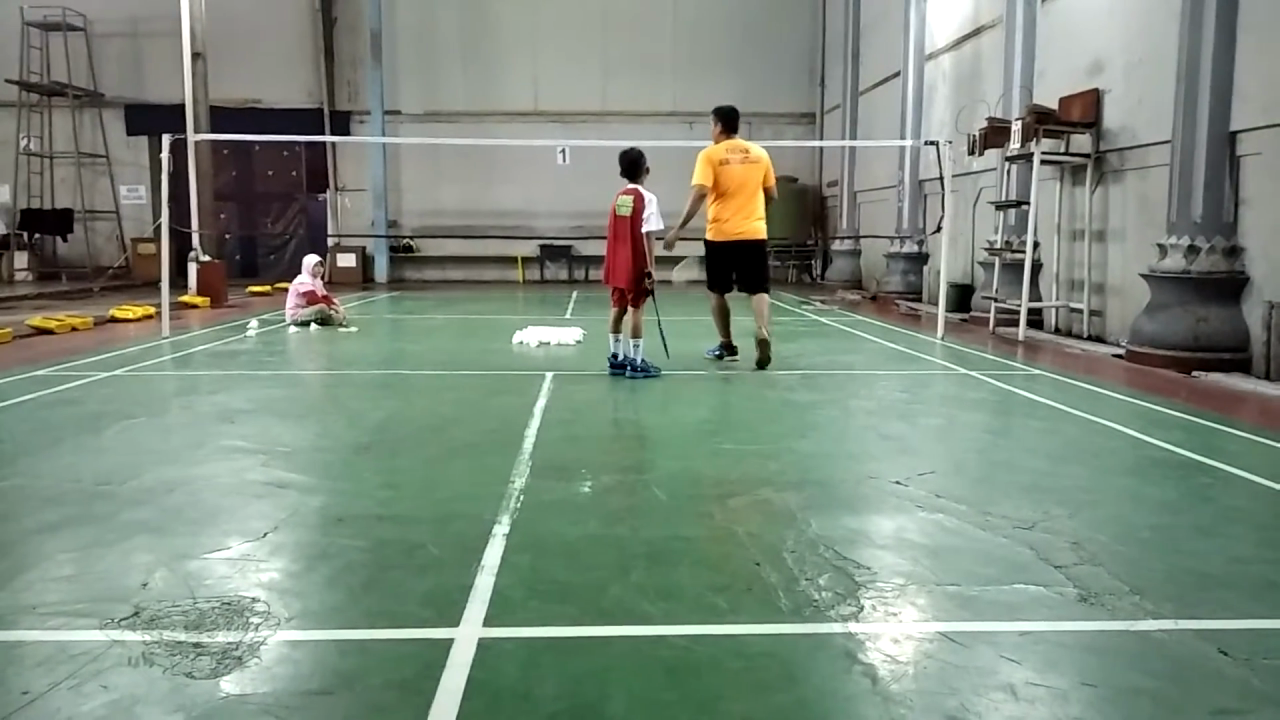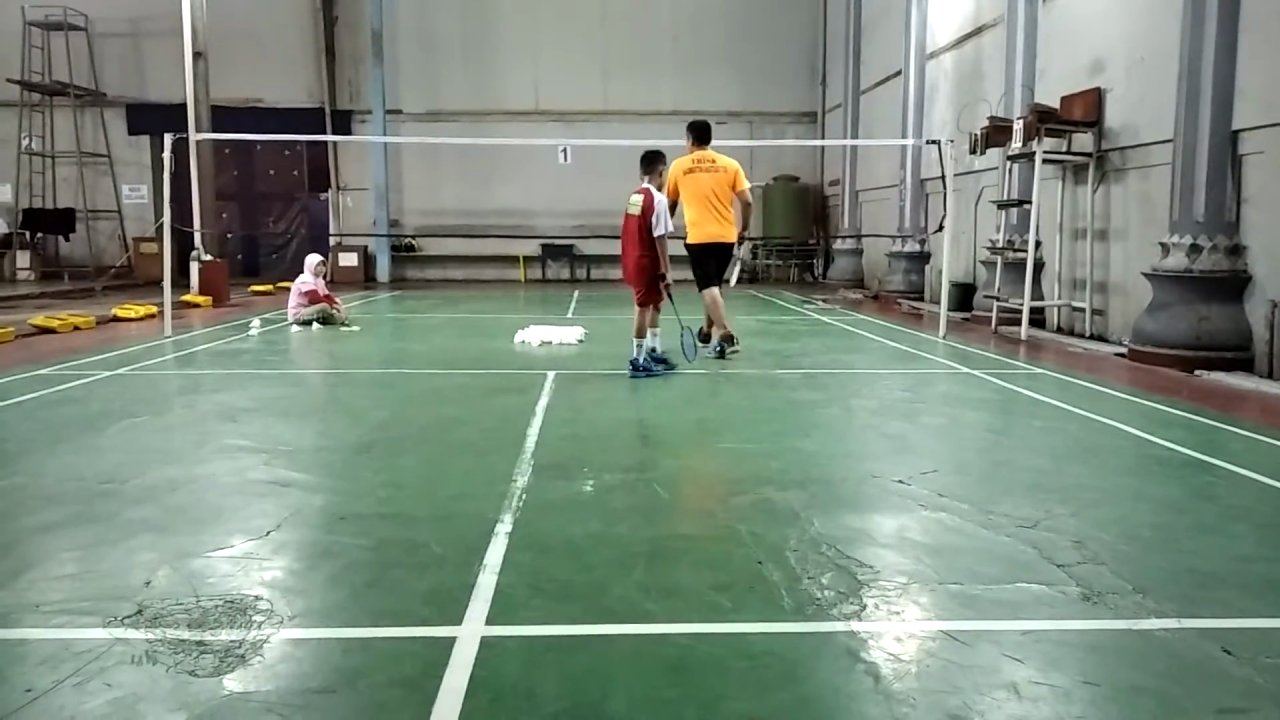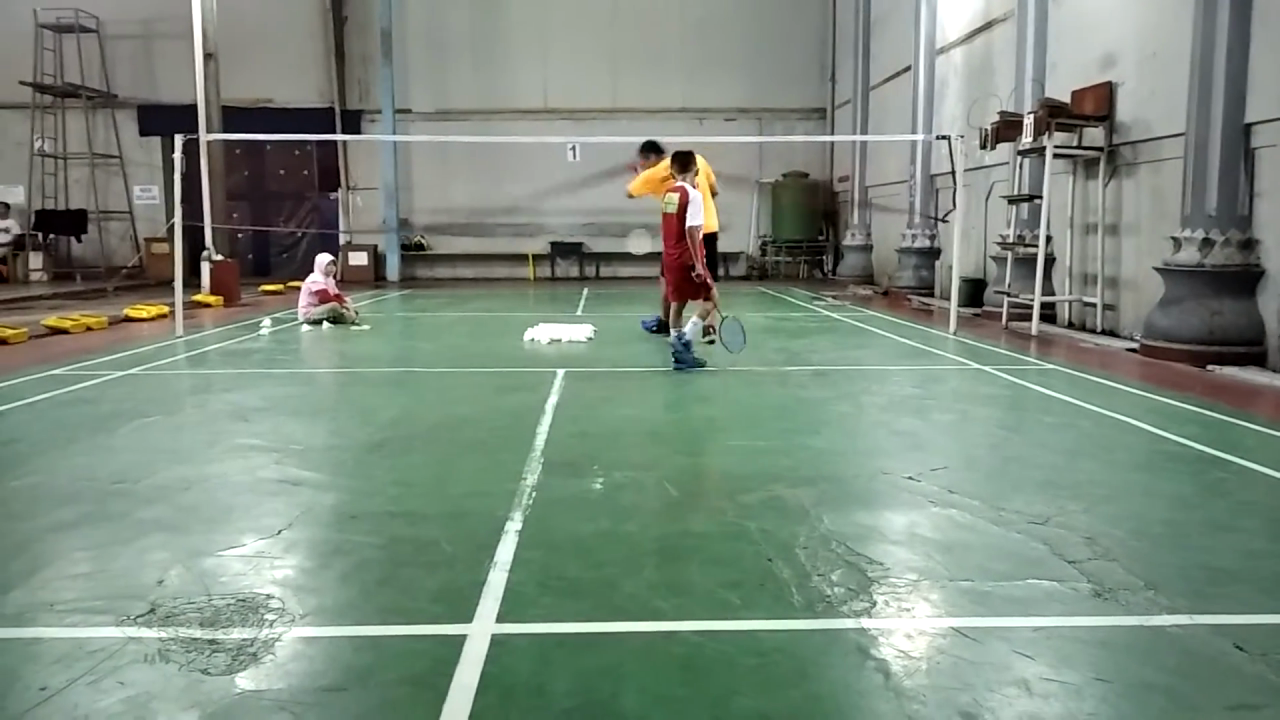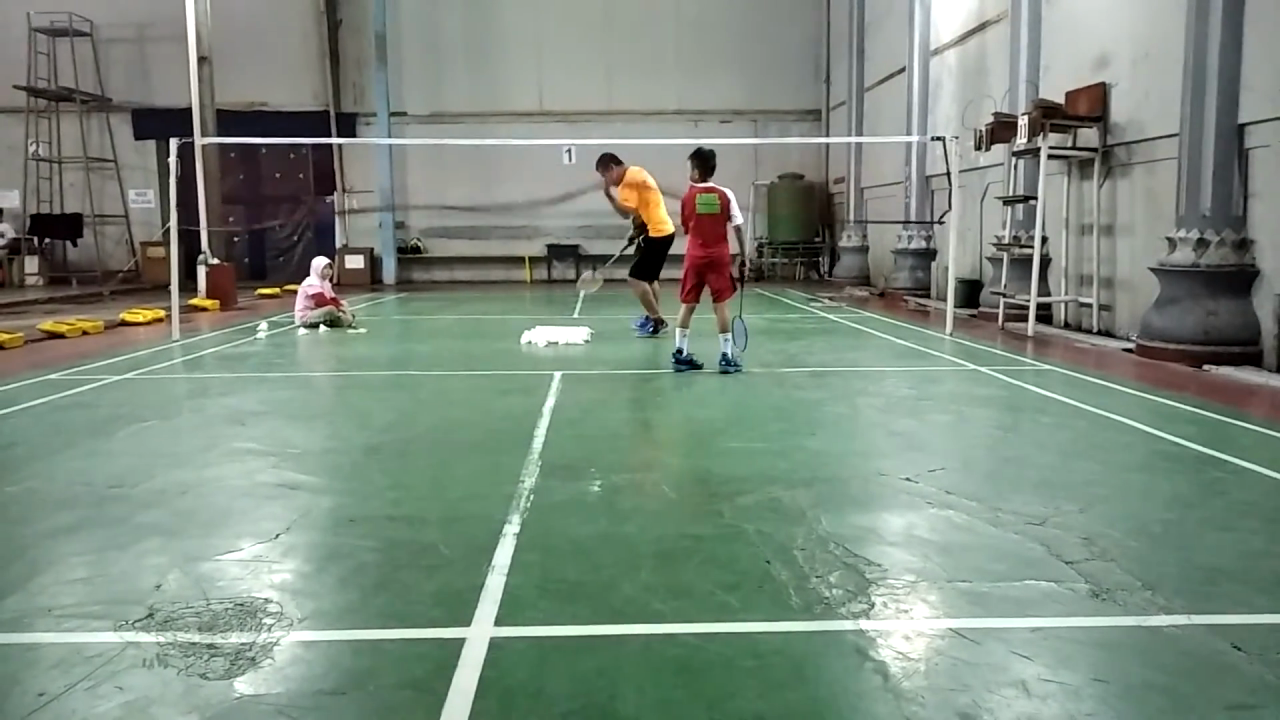
dt=0.5s
person 1, frame 1
left shoulder: (618, 197)
right shoulder: (647, 199)
left elbow: (613, 232)
right elbow: (648, 235)
right wrist: (650, 268)
left hip: (617, 265)
right hip: (635, 266)
left knee: (618, 309)
right knee: (635, 310)
left ankle: (616, 359)
right ankle: (636, 363)
person 1, frame 2
left shoulder: (634, 196)
right shoulder: (658, 199)
right elbow: (660, 238)
right wrist: (665, 271)
left hip: (633, 262)
right hip: (648, 263)
left knee: (653, 304)
right knee: (644, 308)
left ankle: (653, 351)
right ankle: (638, 363)
person 1, frame 3
left shoulder: (667, 194)
right shoulder: (693, 194)
right elbow: (691, 230)
right wrist: (697, 263)
left hip: (670, 257)
right hip: (687, 258)
left knee: (677, 303)
right knee: (709, 299)
left ankle: (681, 354)
right ankle: (685, 338)
person 1, frame 4
left shoulder: (688, 197)
right shoulder: (725, 195)
left elbow: (686, 229)
right elbow: (738, 228)
right wrist: (743, 257)
left hip: (694, 258)
right hip: (719, 258)
left knee: (687, 305)
right knee: (721, 306)
left ankle: (680, 354)
right ankle: (726, 357)
person 2, frame 1
left shoulder: (710, 154)
right shoulder: (760, 154)
left elbow: (699, 194)
right elbow: (771, 194)
left wrist: (678, 229)
left hip: (720, 234)
right hip: (754, 234)
left knee: (718, 292)
right knee: (758, 290)
left ankle: (727, 346)
right ankle: (762, 335)
person 2, frame 2
left shoulder: (680, 166)
right shoulder: (730, 164)
left elbow: (671, 204)
right elbow: (746, 201)
right wrist: (743, 229)
left hip: (699, 237)
right hip: (726, 237)
left knee: (709, 289)
right knee: (713, 285)
left ankle: (727, 337)
right ankle: (709, 331)
person 2, frame 3
left shoulder: (654, 174)
right shoulder: (697, 160)
left elbow: (629, 192)
right elbow: (714, 191)
left wrist: (639, 171)
right hip: (709, 228)
left ankle: (663, 322)
right ankle: (708, 327)
person 2, frame 4
left shoulder: (631, 179)
right shoulder: (635, 174)
left elbow: (626, 212)
left wrist: (609, 194)
left hip: (655, 233)
right hip: (660, 232)
left knee: (635, 279)
right knee: (647, 278)
left ankle: (657, 321)
right ankle: (653, 319)
